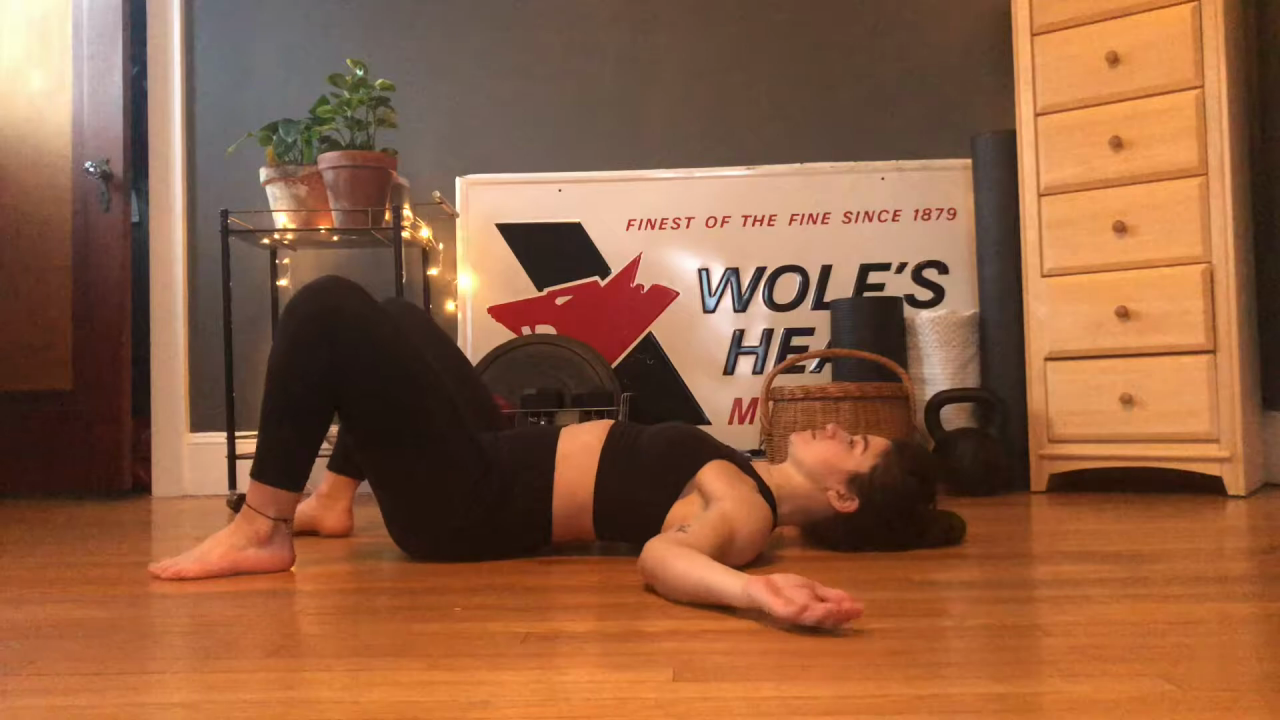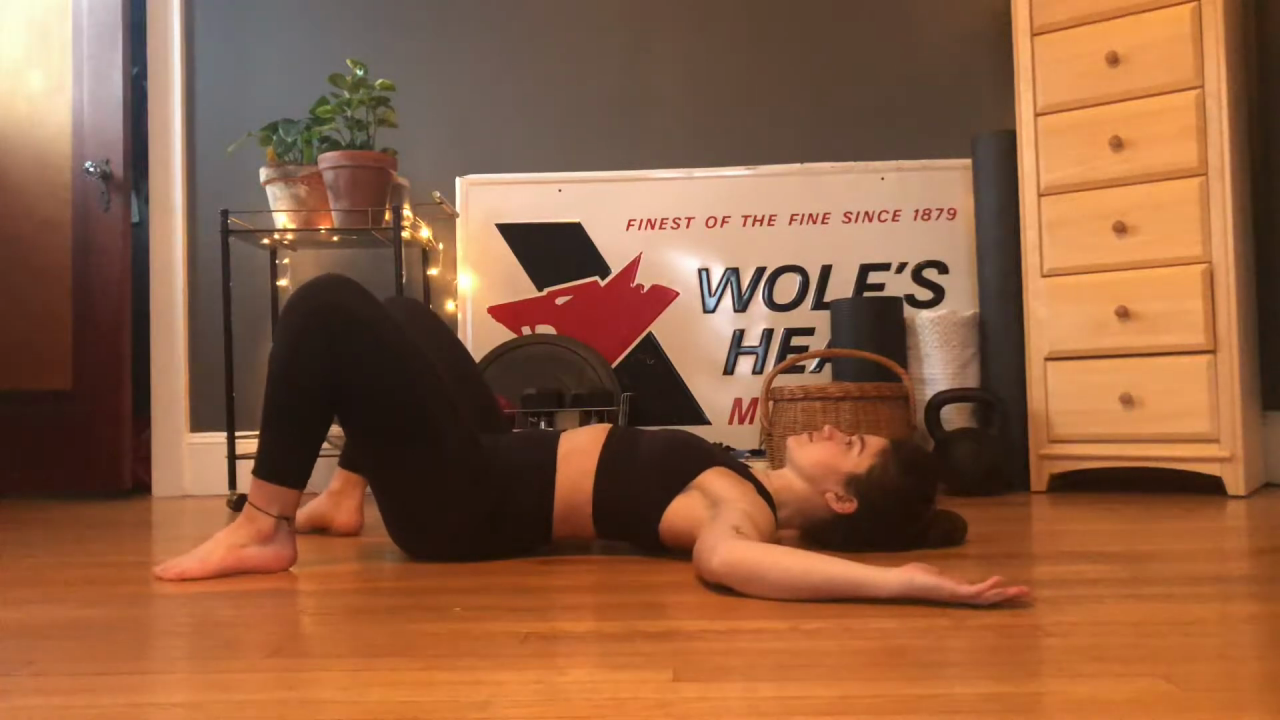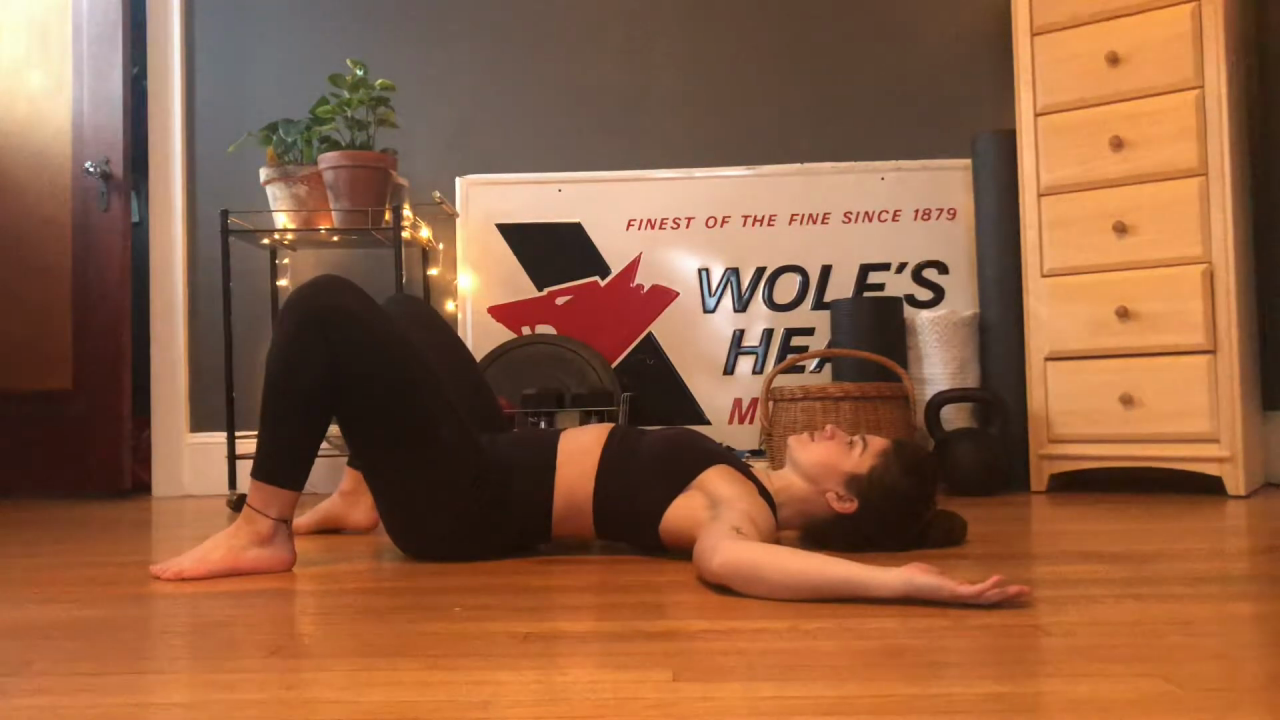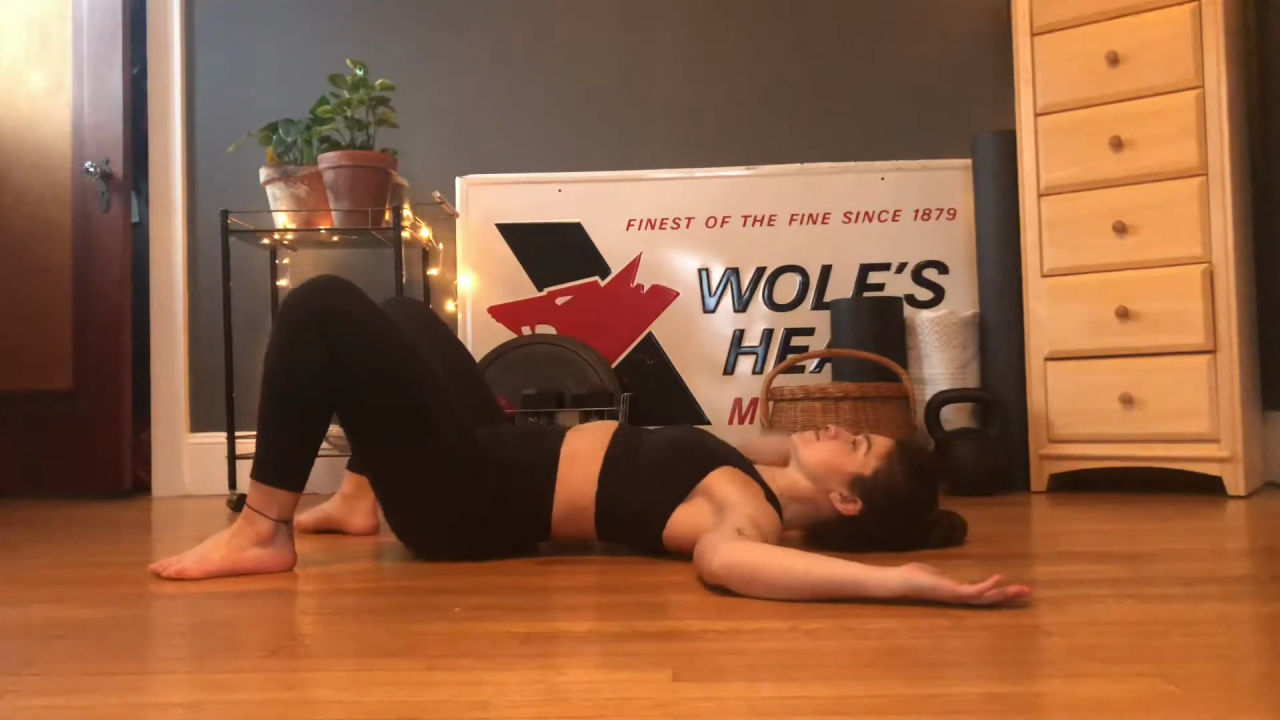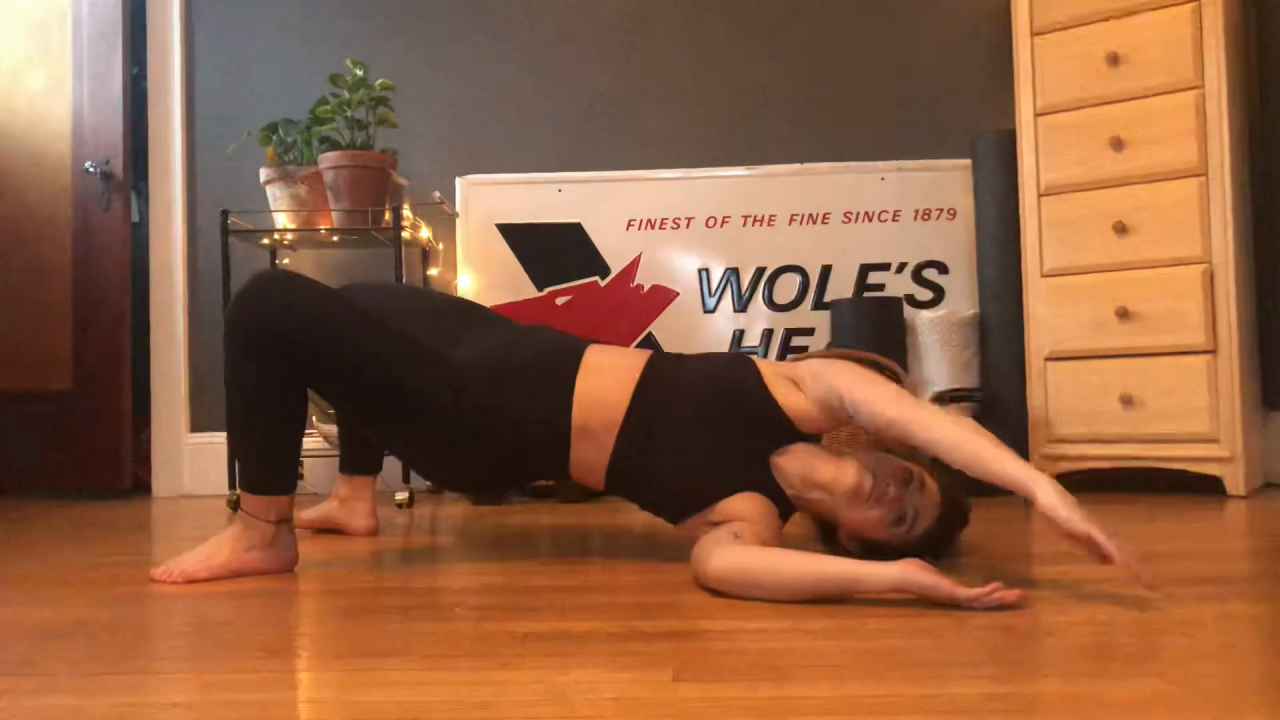
dt=1s
person 1, frame 1
left shoulder: (743, 516)
right shoulder: (751, 483)
left elbow: (665, 554)
left wrist: (754, 592)
left hip: (462, 503)
right hip: (495, 458)
left knee: (326, 308)
right knee: (397, 320)
left ankle: (262, 528)
right ankle: (331, 500)
person 1, frame 2
left shoulder: (745, 511)
right shoulder: (759, 491)
left elbow: (722, 556)
left wrist: (898, 582)
left hip: (464, 505)
right hip: (498, 462)
left knee: (327, 305)
right knee: (403, 315)
left ankle: (264, 528)
right ankle: (344, 499)
person 1, frame 3
left shoulder: (744, 511)
right shoulder: (760, 490)
left elbow: (725, 557)
left wrist: (900, 582)
left hip: (464, 504)
right hip: (498, 461)
left knee: (325, 307)
right knee: (405, 313)
left ankle: (262, 531)
right ankle: (356, 499)
person 1, frame 4
left shoulder: (750, 514)
right shoulder: (753, 480)
left elbow: (723, 559)
left wrist: (899, 581)
left hip: (469, 498)
right hip: (501, 446)
left knee: (320, 308)
right knee: (401, 315)
left ankle: (261, 532)
right ankle: (356, 499)
person 1, frame 5
left shoulder: (752, 515)
right shoulder: (807, 403)
left elbow: (720, 566)
right elbow: (919, 413)
right wrist: (1037, 480)
left hip: (486, 431)
right hip: (518, 348)
left knee: (267, 307)
right knee: (355, 305)
left ankle: (261, 534)
right ankle: (352, 501)
